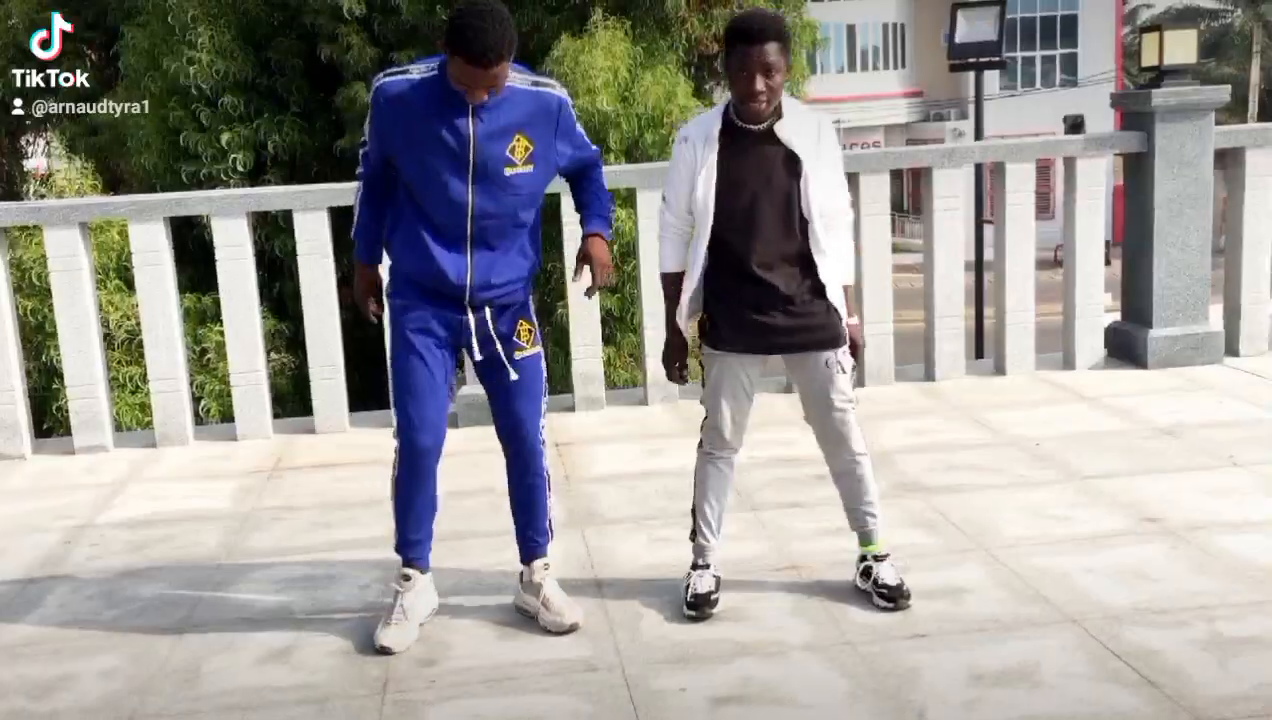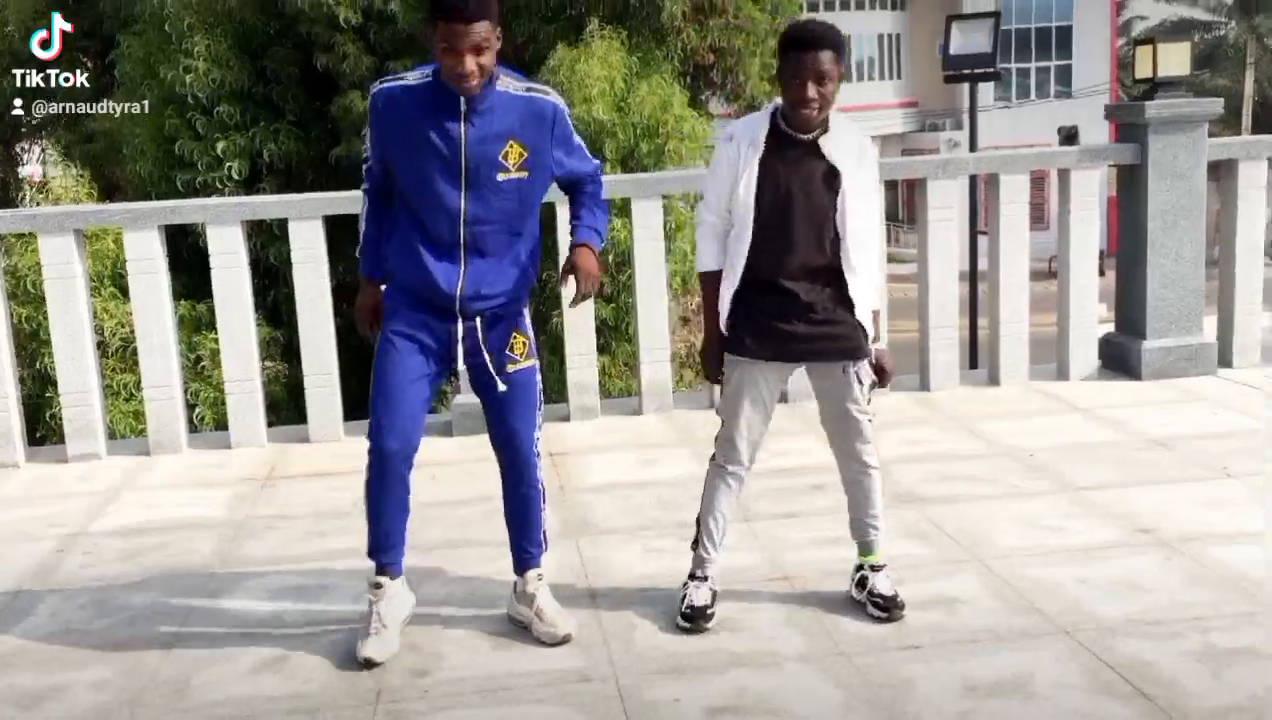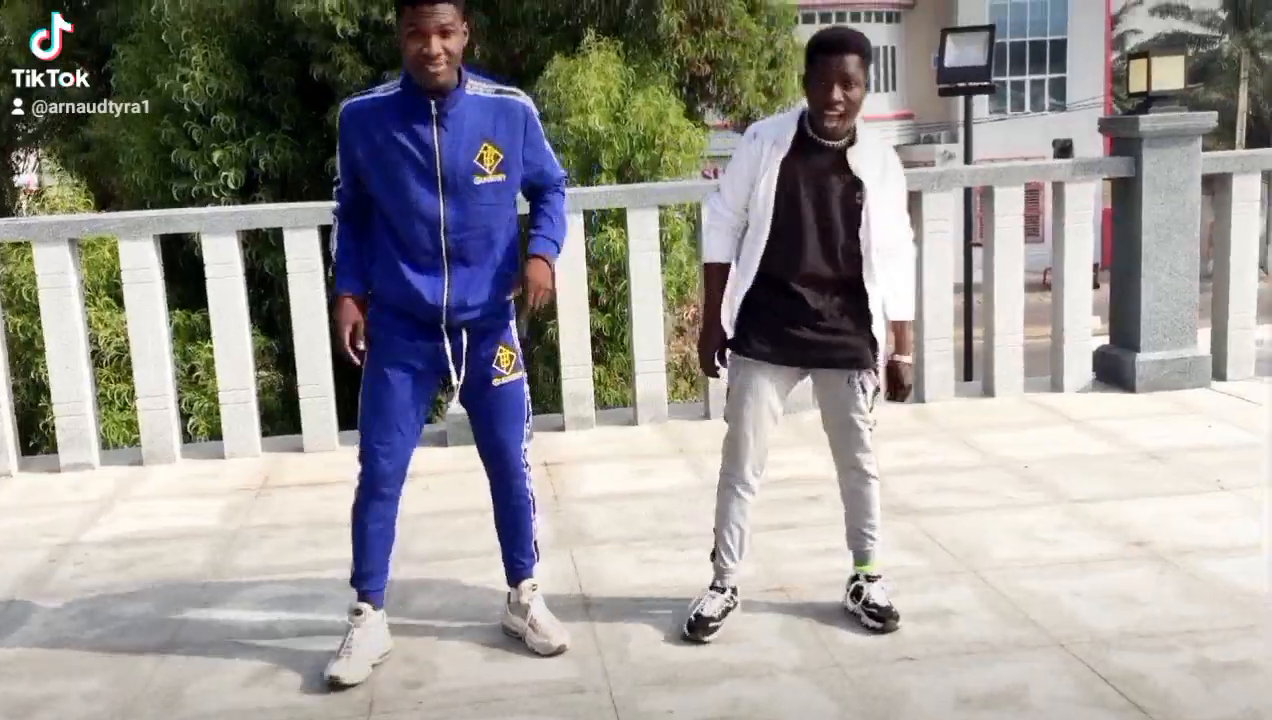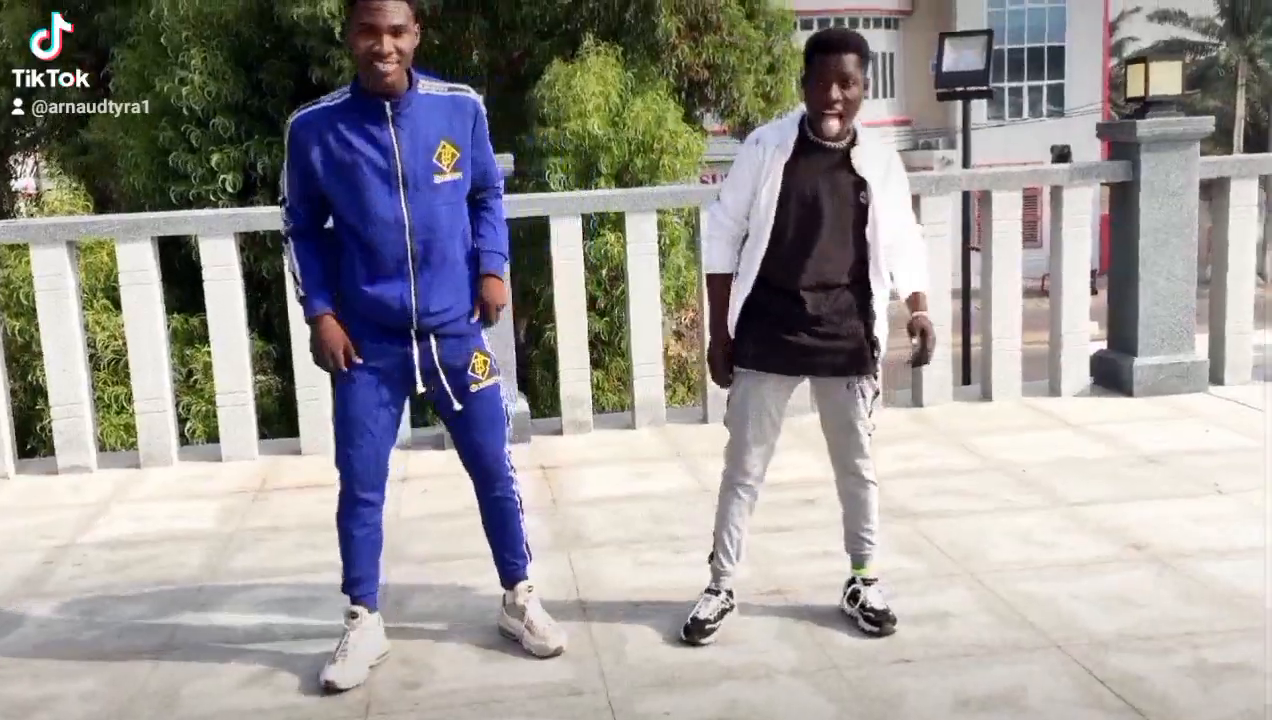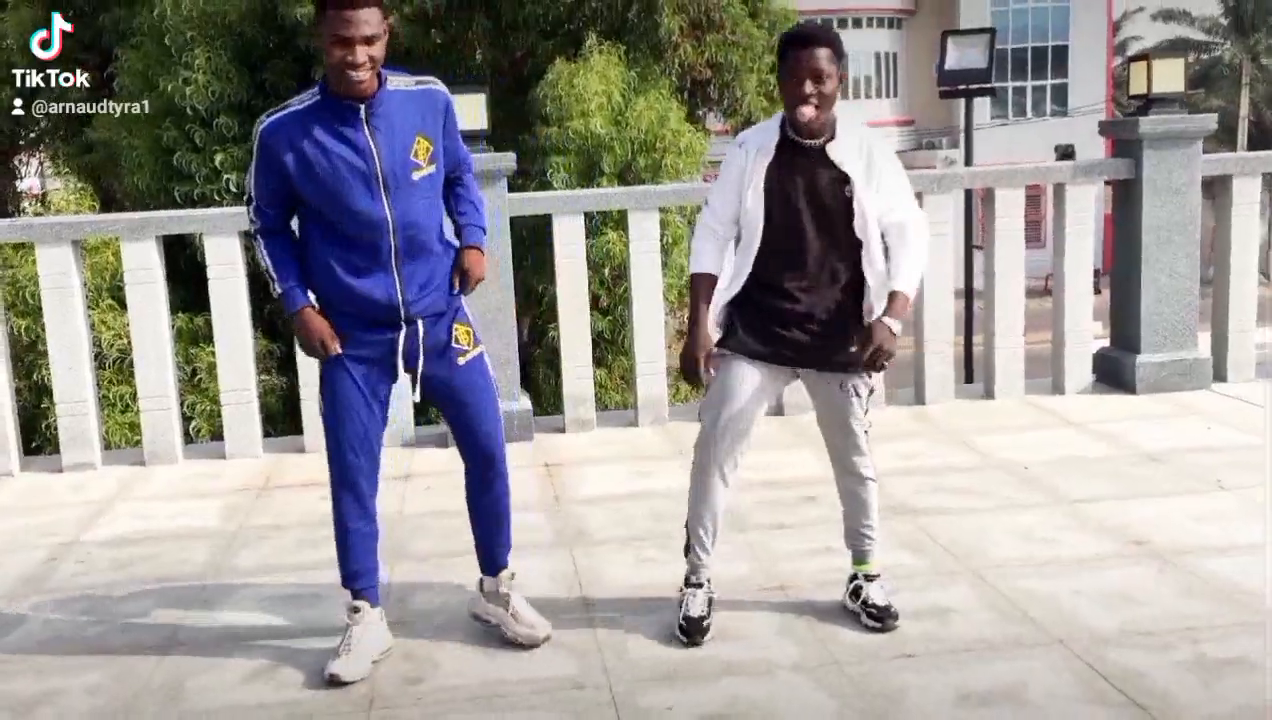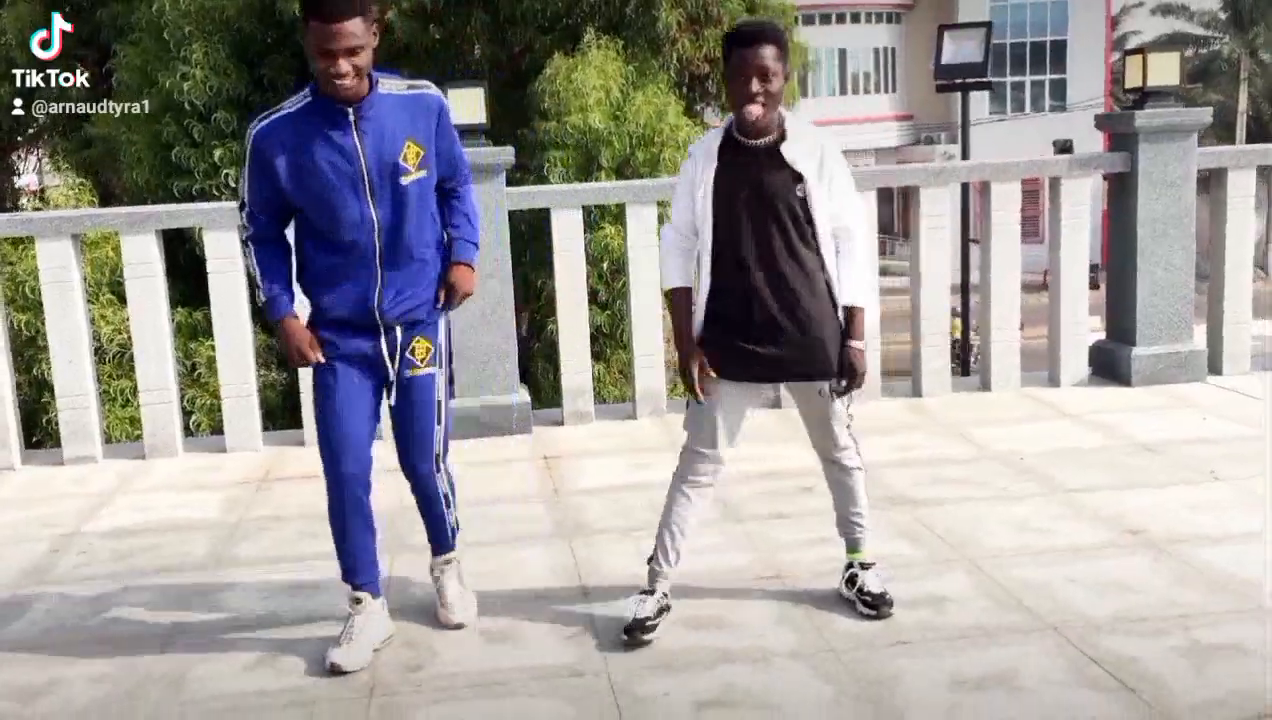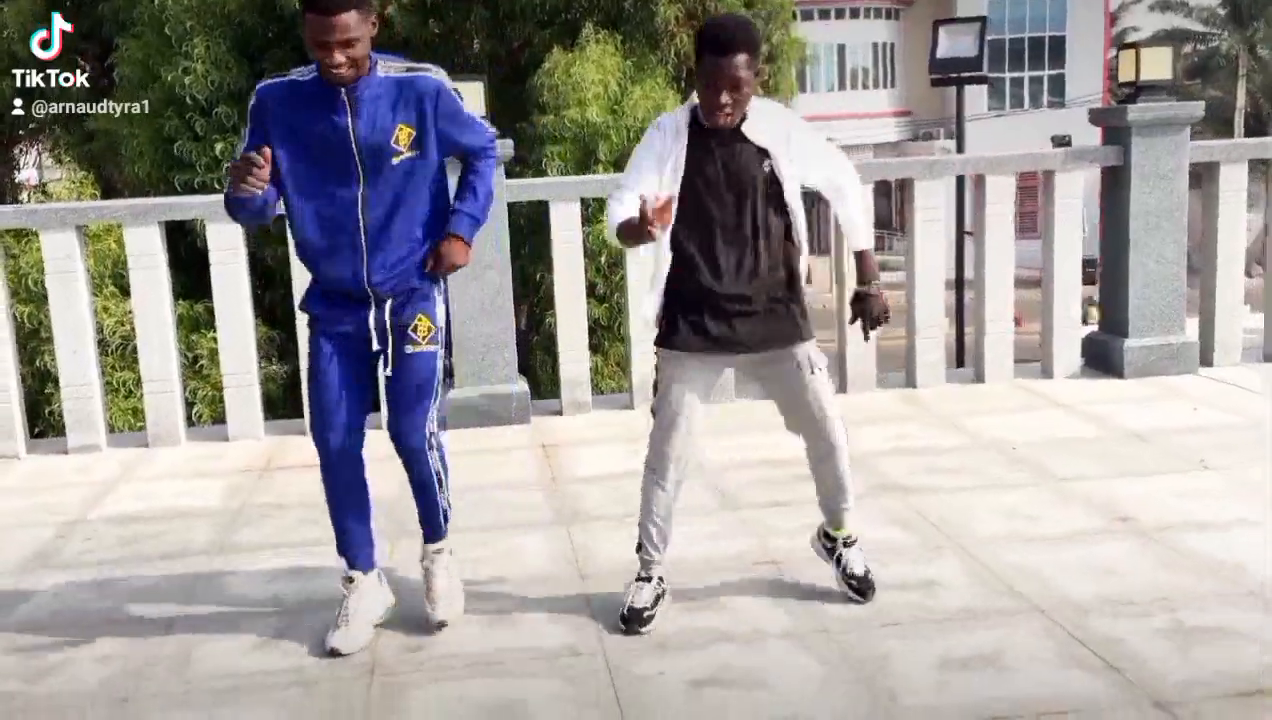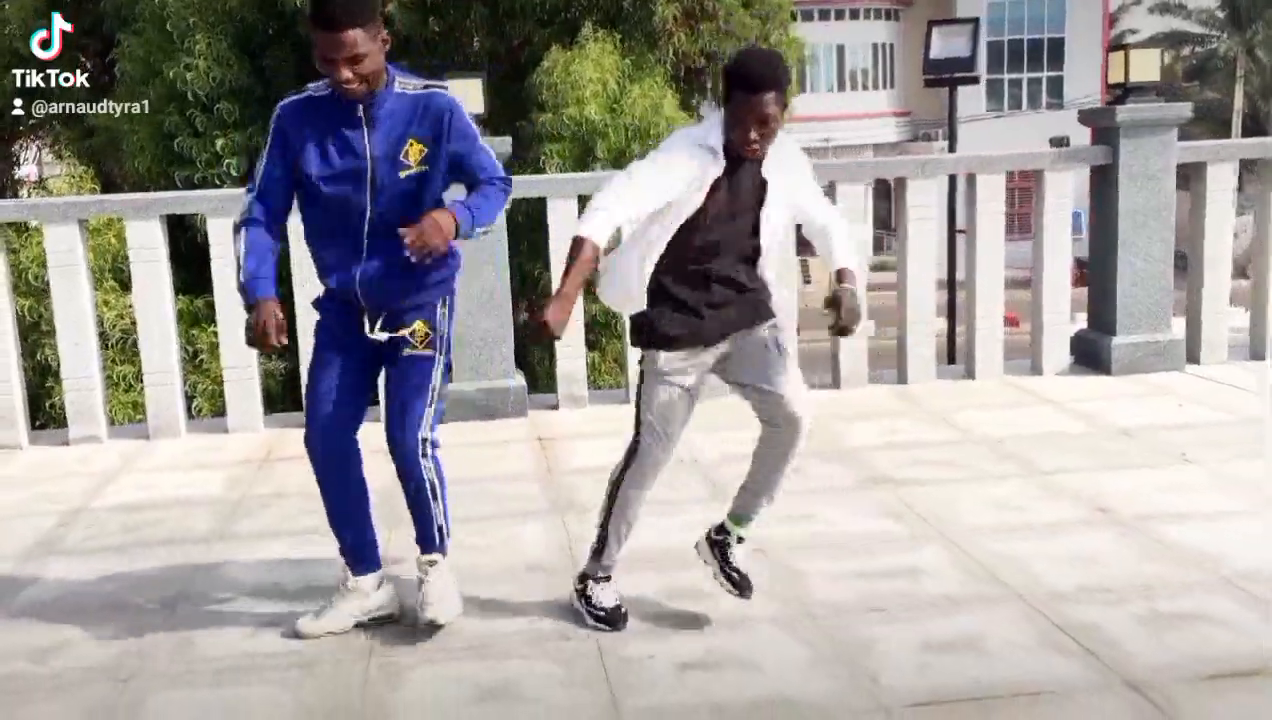
dt=0.2s
person 1, frame 1
left shoulder: (545, 103)
right shoulder: (395, 95)
left elbow: (586, 167)
right elbow: (376, 177)
left wrist: (597, 230)
right wrist: (365, 259)
left hip: (508, 301)
right hip: (423, 303)
left knee: (525, 440)
right knee: (419, 442)
left ankle: (536, 576)
right ankle: (414, 581)
person 1, frame 2
left shoulder: (540, 109)
right shoulder: (391, 102)
left elbow: (586, 179)
left wrist: (587, 239)
right wrist: (371, 277)
left hip: (501, 312)
right hip: (414, 311)
left knee: (520, 451)
right knee: (390, 446)
left ankle: (528, 587)
right ankle: (389, 588)
person 1, frame 3
left shoulder: (510, 111)
right shoulder: (363, 116)
left elbow: (551, 188)
right elbow: (352, 211)
left wrist: (540, 252)
right wrist: (346, 292)
left hip: (485, 324)
right hip: (398, 328)
left knee: (509, 463)
right knee: (381, 471)
left ankle: (522, 598)
right ankle: (368, 618)
person 1, frame 4
left shoulder: (460, 109)
right shoulder: (313, 128)
left elbow: (488, 194)
right elbow: (302, 228)
left wrist: (492, 267)
right wrist: (320, 311)
left hip: (455, 328)
right hip: (369, 338)
left knee: (493, 469)
right knee: (361, 483)
left ankle: (518, 599)
right ankle: (363, 623)
person 1, frame 5
left shoulder: (429, 101)
right shoulder: (283, 133)
left elbow: (460, 175)
right elbow: (268, 224)
left wrist: (473, 240)
right wrist: (298, 304)
left hip: (439, 313)
right hip: (352, 331)
left knee: (486, 447)
right knee: (353, 473)
left ankle: (497, 588)
right ankle: (366, 617)
person 1, frame 6
left shoulder: (423, 105)
right shoulder: (274, 136)
left elbow: (457, 184)
right elbow: (261, 233)
left wrist: (463, 255)
right wrist: (281, 315)
left hip: (419, 318)
right hip: (339, 335)
left knee: (423, 461)
right knee: (348, 473)
left ankle: (445, 563)
right ankle: (367, 607)
person 1, frame 7
left shoulder: (422, 88)
right shoulder: (276, 102)
left elbow: (483, 153)
right elbow: (251, 208)
left wrist: (462, 228)
right wrist: (247, 188)
left hip: (411, 292)
right hip: (335, 303)
left knee: (414, 433)
right knee: (335, 443)
left ankle: (437, 550)
right ankle: (364, 583)
person 1, frame 8
left shoulder: (435, 107)
right shoulder: (296, 116)
left elbow: (494, 184)
right elbow: (264, 212)
left wrist: (455, 219)
right wrist: (260, 296)
left hip: (419, 298)
right hip: (344, 306)
left knee: (410, 435)
right knee: (326, 440)
left ankle: (436, 569)
right ankle: (364, 582)
person 2, frame 1
left shoulder: (816, 132)
right shoulder: (697, 140)
left elbow: (836, 226)
right elbow: (674, 234)
left wrist: (849, 314)
right wrist: (674, 329)
left hip: (812, 312)
right hip: (732, 320)
left knee: (843, 437)
right knee: (719, 441)
left ankle: (873, 554)
right ankle: (704, 563)
person 2, frame 2
left shoulder: (857, 149)
right shoulder: (741, 141)
left elbow: (866, 248)
right elbow: (713, 235)
left wrist: (875, 338)
right wrist: (712, 328)
left hip: (837, 325)
right hip: (756, 327)
left knee: (857, 449)
right knee: (733, 452)
left ankle: (870, 565)
right ankle: (702, 574)
person 2, frame 3
left shoulder: (882, 161)
right shoulder: (765, 141)
left elbow: (895, 258)
right elbow: (723, 226)
left wrist: (901, 349)
right wrist: (711, 320)
left hip: (847, 335)
right hip: (764, 331)
left knee: (858, 460)
right knee: (743, 459)
left ankle: (865, 577)
right ankle: (723, 583)
person 2, frame 4
left shoulder: (882, 163)
right shoulder: (765, 147)
left elbow: (904, 246)
right elbow: (722, 233)
left wrist: (918, 312)
right wrist: (719, 329)
left hip: (846, 338)
right hip: (765, 335)
left knee: (855, 463)
right knee: (744, 465)
left ankle: (862, 580)
right ankle: (720, 586)
person 2, frame 5
left shoulder: (869, 154)
right shoulder: (751, 150)
left elbow: (909, 236)
right elbow: (713, 237)
left wrist: (890, 317)
right wrist: (699, 326)
left hip: (838, 334)
right hip: (756, 330)
left knee: (853, 459)
right knee: (715, 447)
left ankle: (864, 576)
right ankle: (699, 581)
person 2, frame 6
left shoulder: (818, 156)
right shoulder: (704, 156)
left elbow: (853, 248)
right elbow: (679, 248)
left wrist: (854, 339)
right wrist: (688, 342)
left hip: (812, 338)
right hip: (729, 342)
left knee: (839, 453)
right knee: (700, 463)
left ankle: (859, 564)
right ankle: (657, 585)
person 2, frame 7
left shoulder: (783, 130)
right shoulder: (668, 135)
left elbow: (846, 189)
right elbow: (621, 215)
left wrist: (868, 281)
right wrist: (643, 228)
left hip: (774, 312)
right hip: (691, 321)
left knee: (823, 427)
right knee: (671, 448)
left ankle: (838, 536)
right ankle: (649, 575)
person 2, frame 8
left shoulder: (788, 163)
right shoulder: (689, 152)
left elbow: (825, 221)
right elbow: (611, 207)
left wrist: (845, 285)
right wrist: (565, 294)
left hip: (747, 312)
right hip: (675, 320)
left knee: (789, 414)
right knee: (650, 454)
left ankle: (728, 535)
right ankle: (597, 578)
